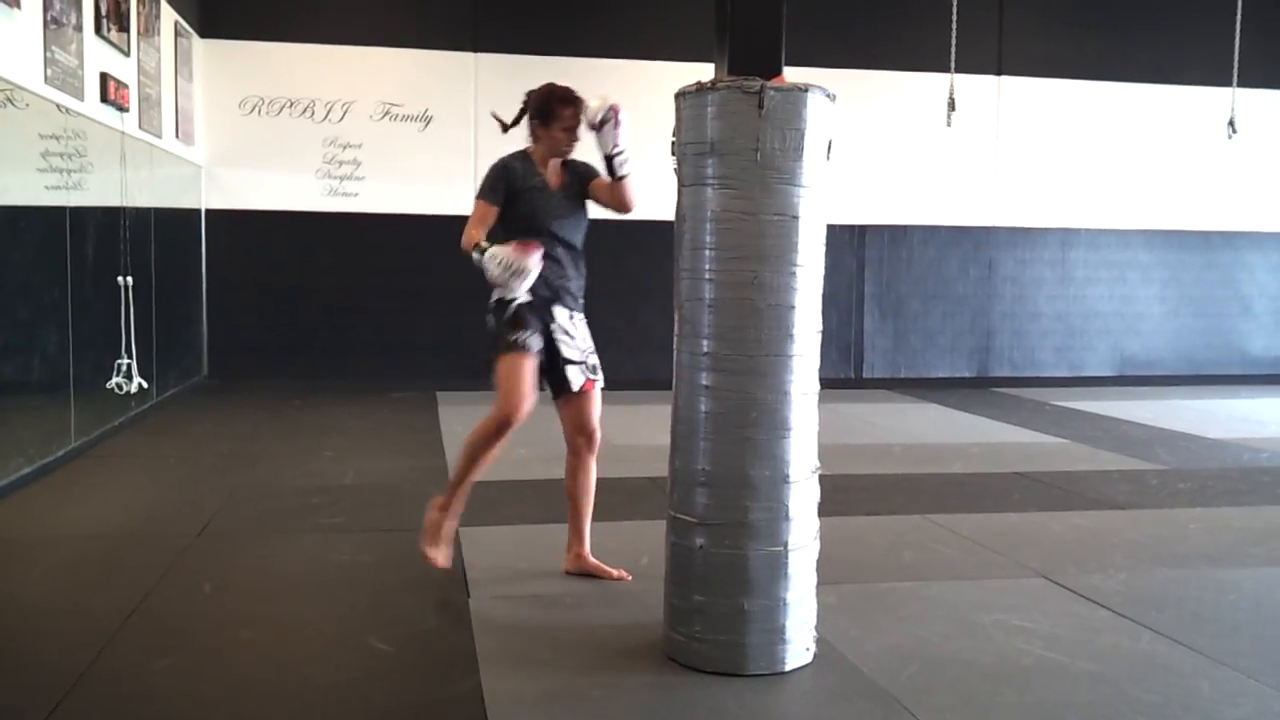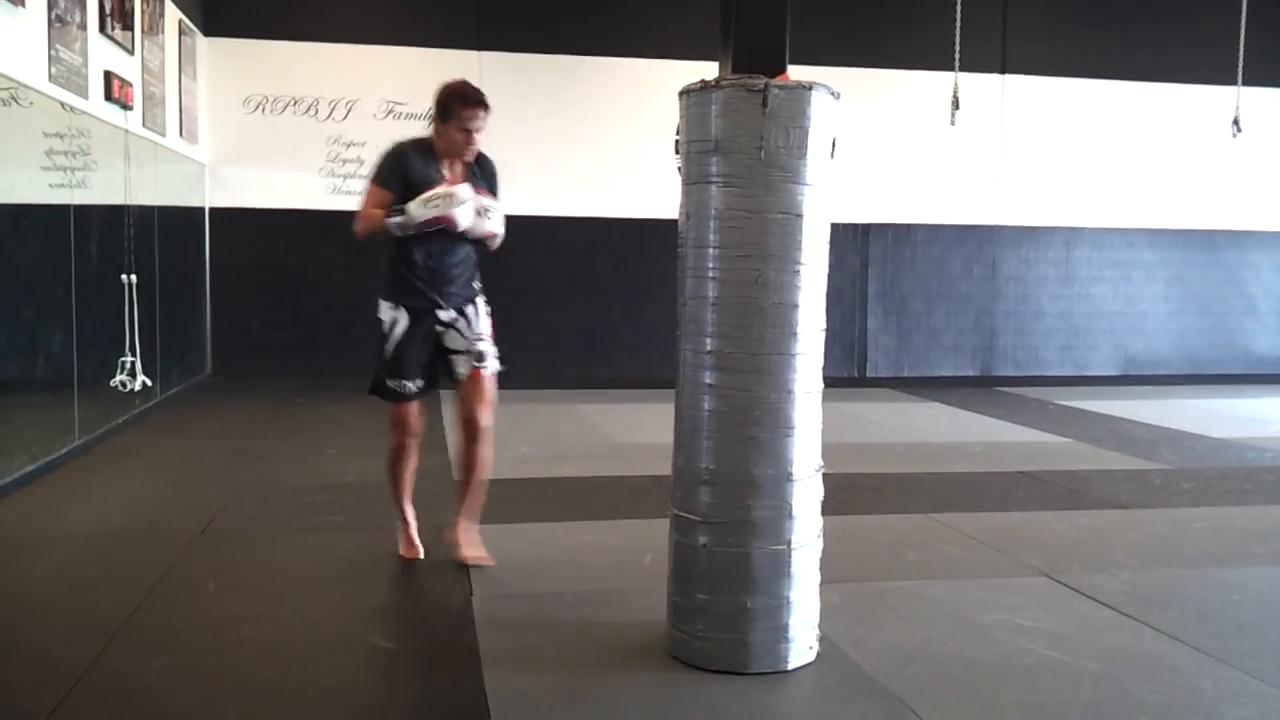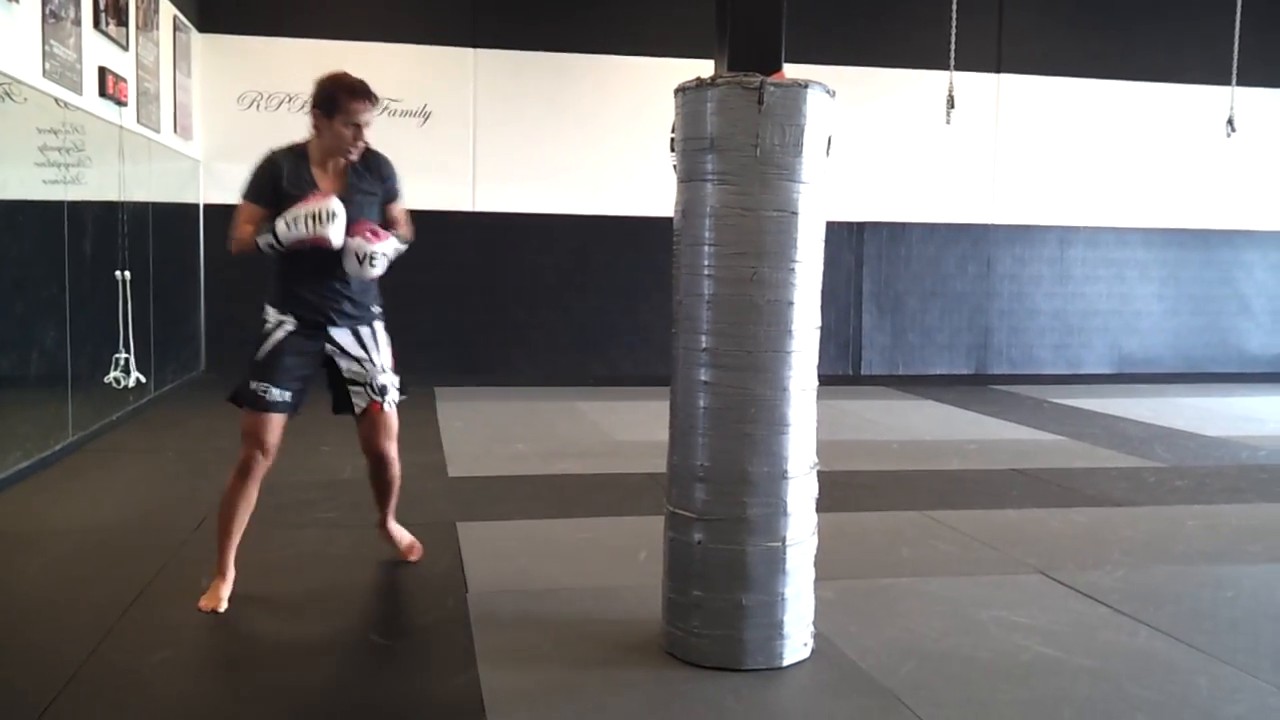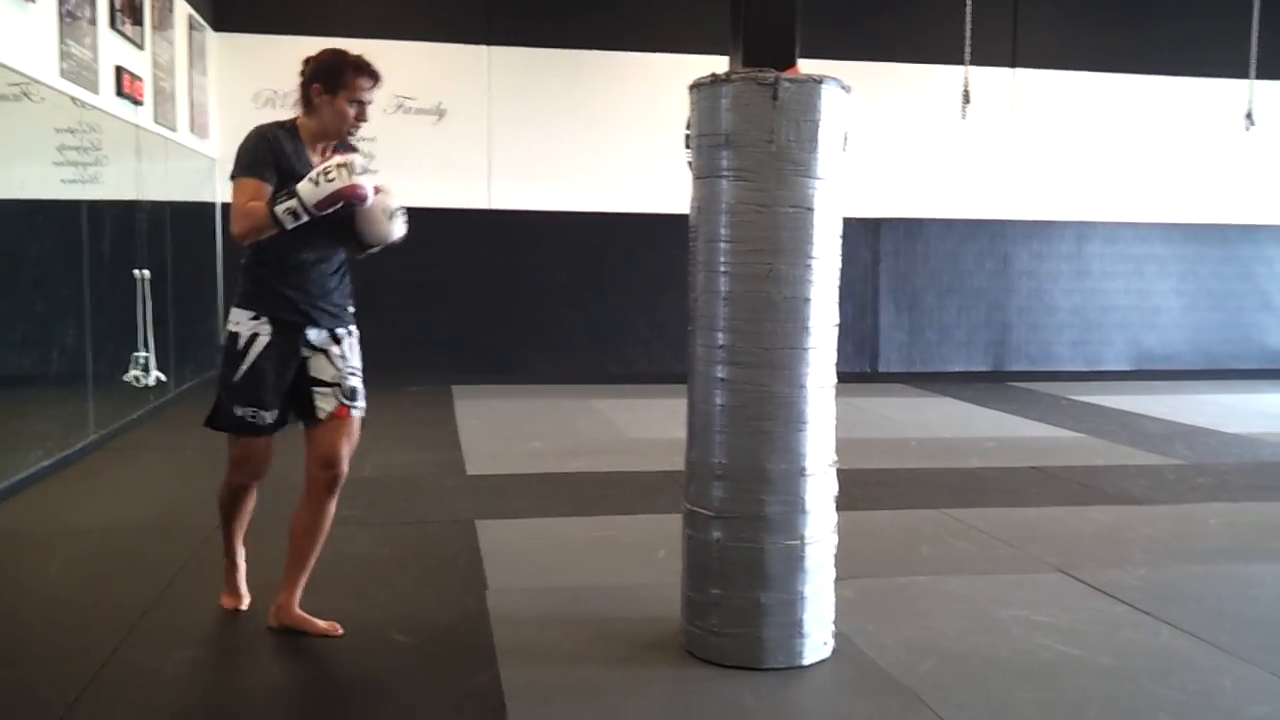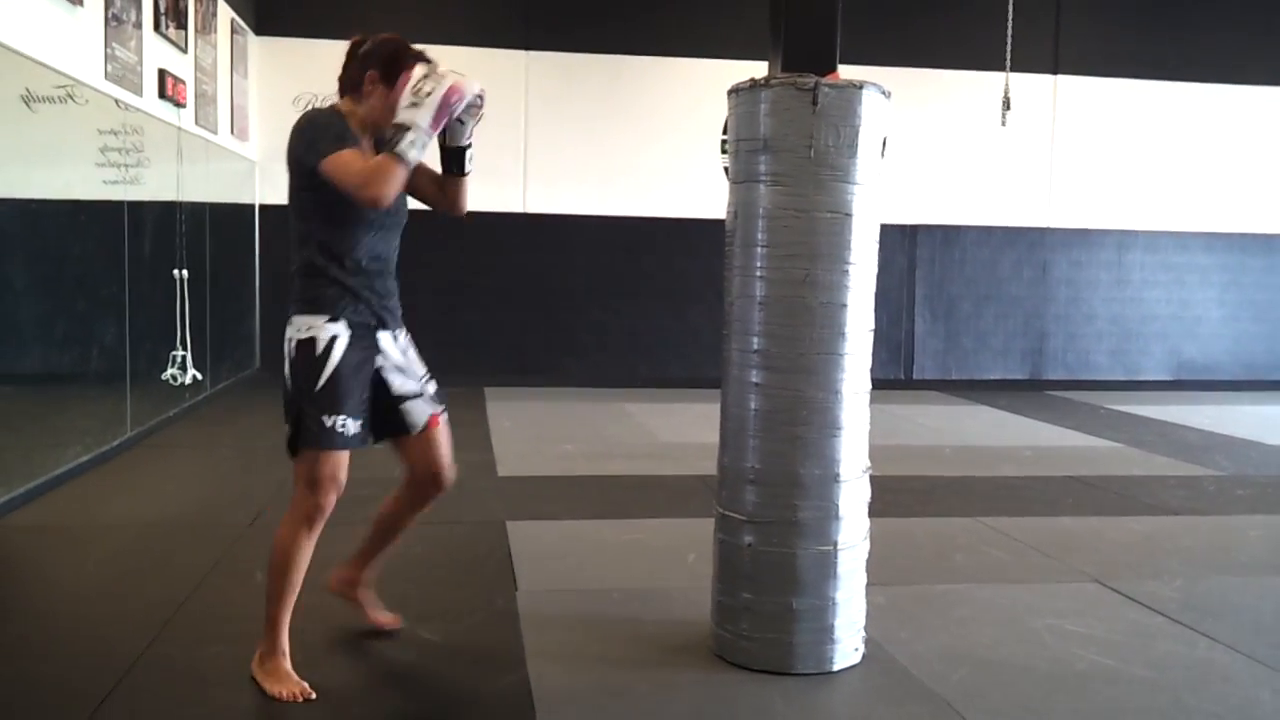
dt=0.4s
person 1, frame 1
left shoulder: (579, 171)
right shoulder: (509, 169)
left elbow: (625, 204)
right elbow: (472, 235)
left wrist: (612, 147)
right wrist: (491, 257)
left hip: (568, 309)
right hip: (522, 300)
left knee: (587, 434)
right knee: (514, 406)
left ankle: (579, 552)
right ankle: (447, 510)
person 1, frame 2
left shoulder: (483, 169)
right shoulder: (403, 159)
left elbow: (495, 239)
right elbow: (364, 224)
left wrist: (488, 226)
right wrist: (418, 212)
left hip: (464, 306)
right hip: (407, 309)
left knee: (478, 422)
right knee: (407, 433)
left ankle: (467, 523)
right ankle: (405, 520)
person 1, frame 3
left shoulder: (377, 170)
right shoulder: (279, 168)
left elbow: (402, 230)
right elbow: (240, 241)
left wrist: (384, 249)
right wrist: (286, 230)
left hip: (359, 325)
right hip: (292, 323)
left knee: (383, 453)
right knee: (254, 453)
left ankle: (389, 524)
right ankle: (222, 573)
person 1, frame 4
left shoulder: (348, 160)
right shoulder: (268, 144)
right elbow: (247, 227)
right wrist: (316, 192)
left hip: (333, 326)
right hip: (265, 325)
left knee: (330, 472)
right knee: (248, 471)
left ankle: (288, 604)
right ankle: (234, 556)
person 1, frame 5
left shoulder: (385, 143)
right shoulder: (320, 127)
left elbow: (452, 203)
right elbow: (380, 191)
left wrist: (456, 135)
right wrist: (418, 125)
left hip: (384, 329)
right hip: (328, 328)
left knee: (435, 474)
right knee: (318, 495)
left ankle: (354, 576)
right ankle: (270, 651)
